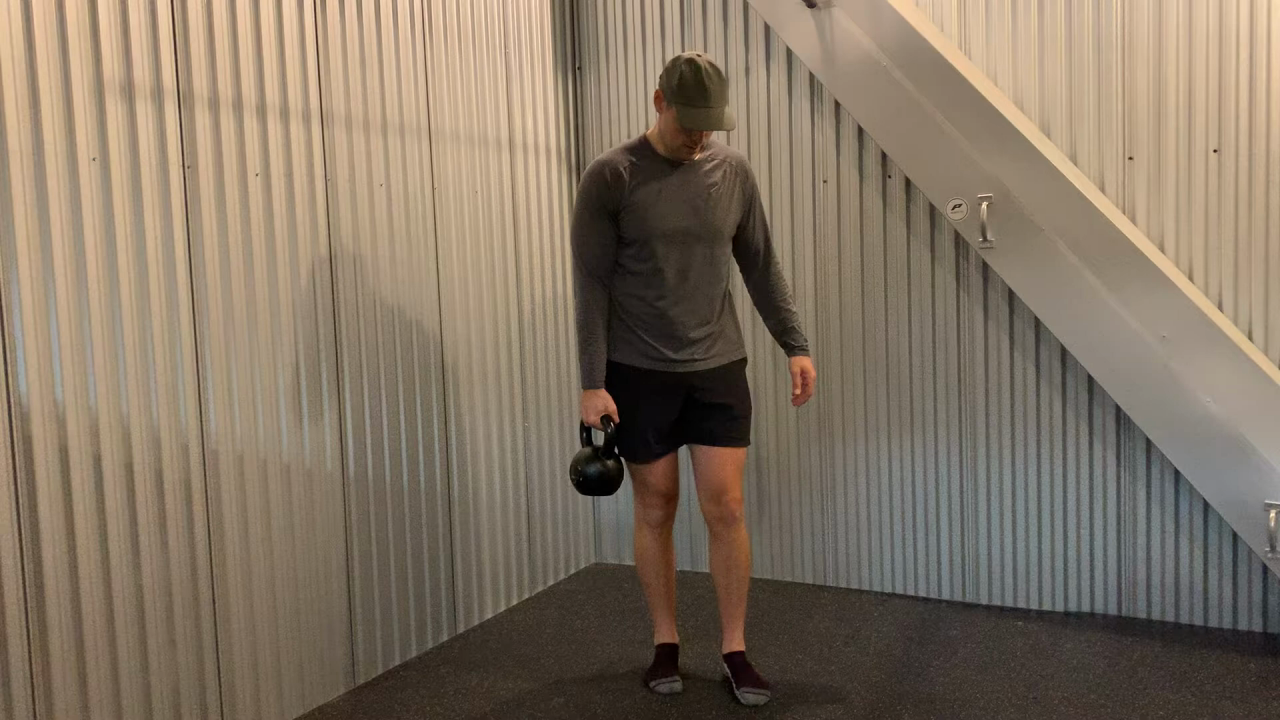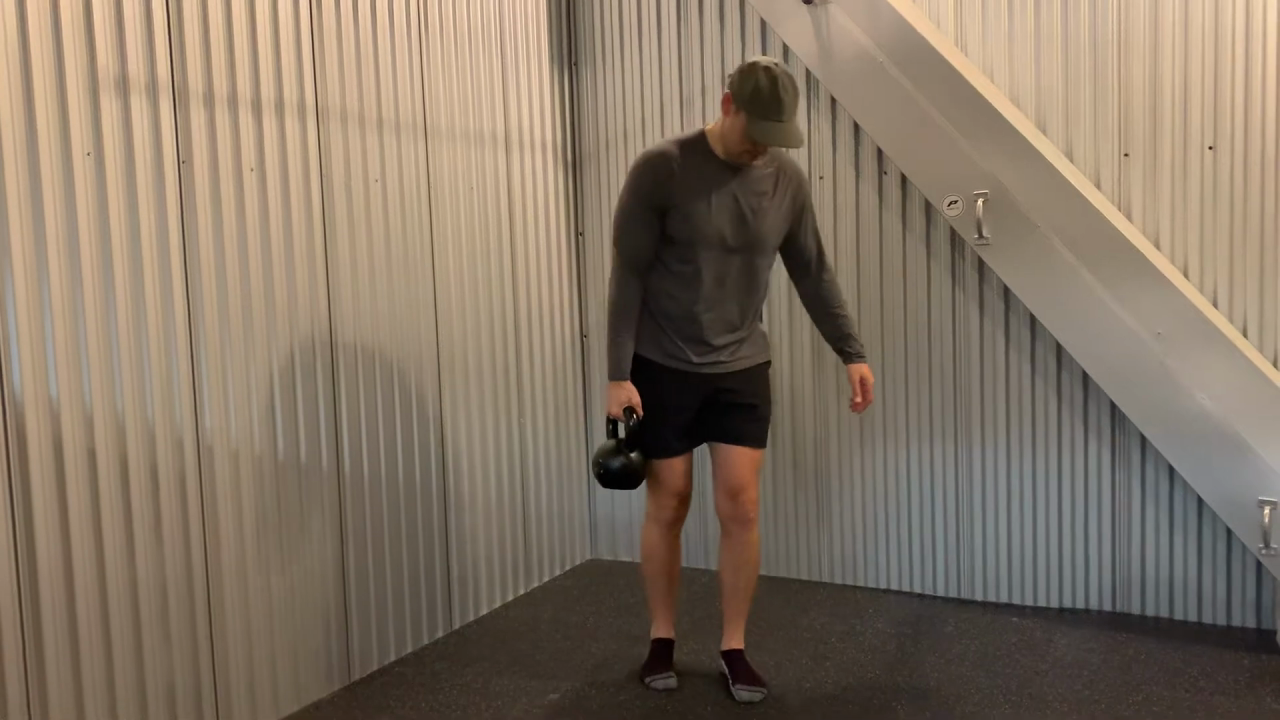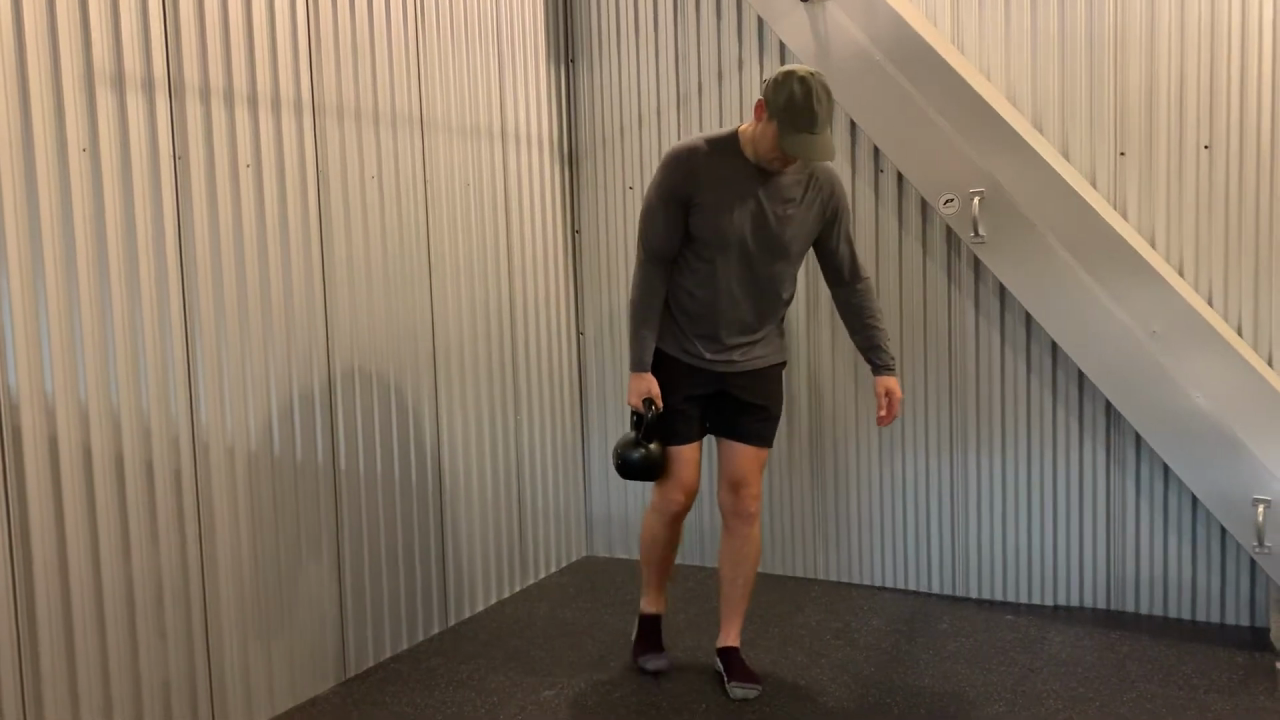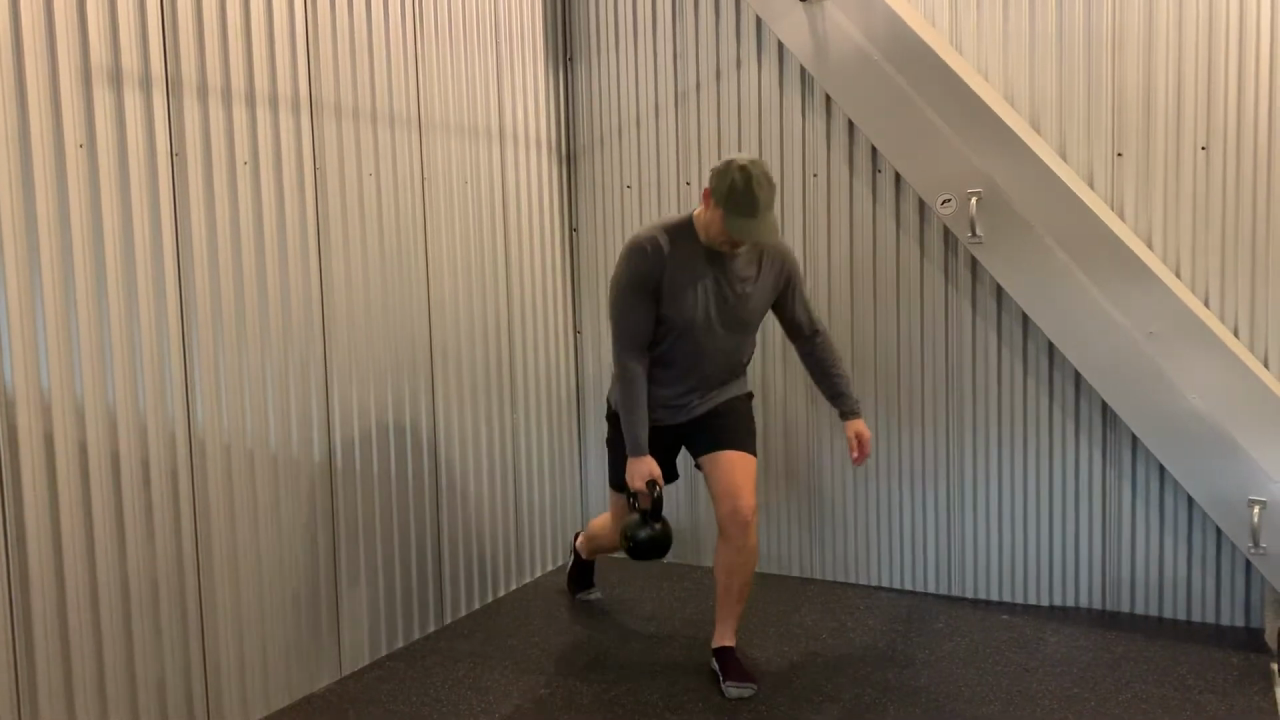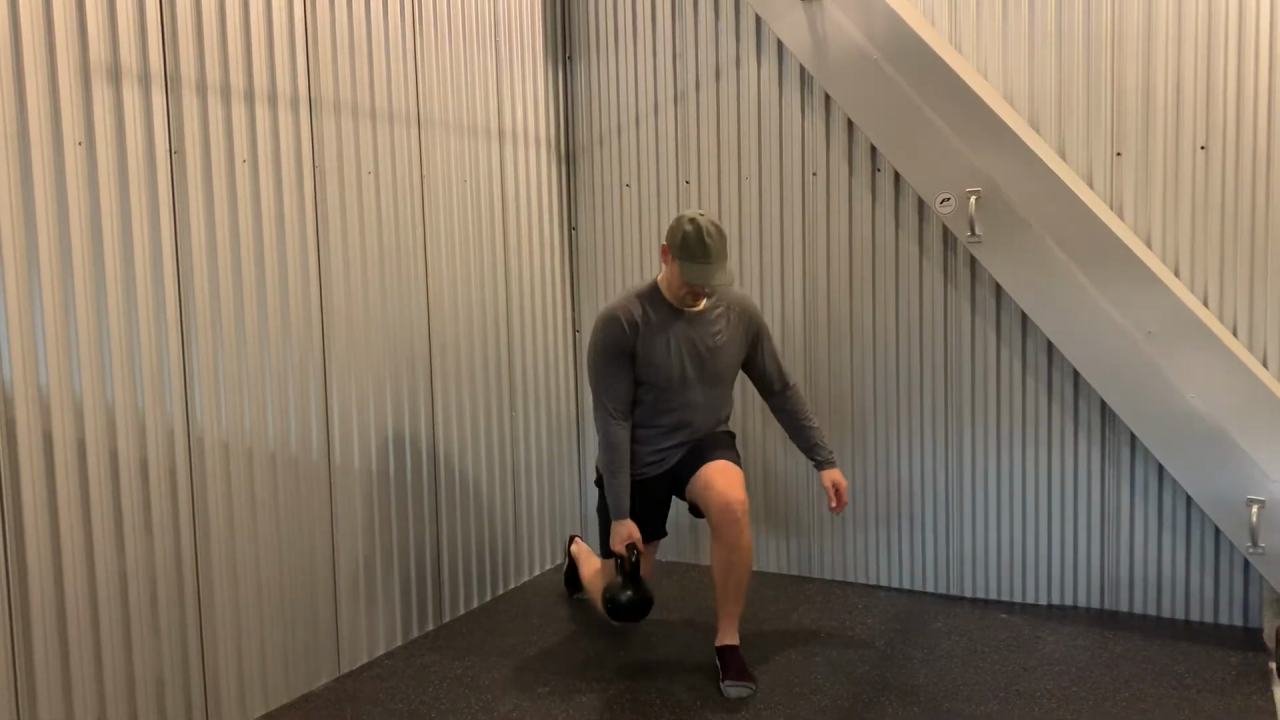
dt=0.7s
person 1, frame 1
left shoulder: (734, 172)
right shoulder: (611, 177)
left elbow: (761, 267)
right elbow: (592, 284)
left wrist: (795, 346)
right wrist: (593, 383)
left hip: (719, 367)
right hip: (638, 373)
left knee: (726, 508)
right knee: (655, 508)
left ankle: (736, 649)
right ankle: (666, 644)
person 1, frame 2
left shoulder: (787, 180)
right shoulder: (661, 168)
left elbow: (813, 273)
right elbow: (628, 275)
left wrist: (852, 352)
right wrist: (619, 374)
left hip: (743, 368)
right hip: (663, 368)
left knee: (740, 508)
right knee: (667, 506)
left ankle: (734, 647)
right ankle: (661, 639)
person 1, frame 3
left shoulder: (822, 187)
right shoulder: (689, 164)
left elbow: (849, 281)
right elbow: (652, 267)
left wrist: (882, 364)
right wrist: (640, 365)
left hip: (755, 365)
right hip: (676, 358)
left knee: (742, 502)
right knee: (675, 493)
left ankle: (729, 645)
right ankle: (650, 616)
person 1, frame 4
left shoulder: (774, 258)
right shoulder: (649, 252)
left elbow: (810, 337)
right elbow: (629, 355)
left wrist: (849, 410)
right wrist: (638, 451)
left hip: (721, 401)
right hip: (648, 408)
left knee: (740, 513)
right knee: (629, 529)
left ankle: (724, 645)
right ankle: (583, 550)
person 1, frame 5
left shoulder: (740, 313)
right shoulder: (621, 321)
left elbow: (780, 391)
right elbow: (612, 421)
left wrist: (824, 461)
right wrist: (619, 515)
left hip: (702, 445)
right hip: (637, 463)
left knee: (732, 505)
left ankle: (728, 643)
right ankle: (581, 551)
